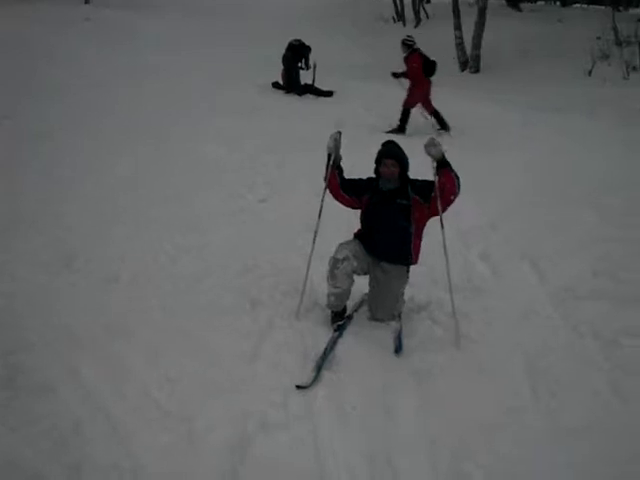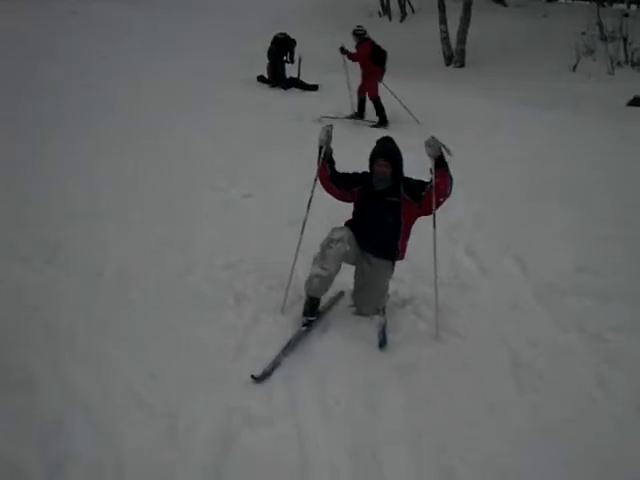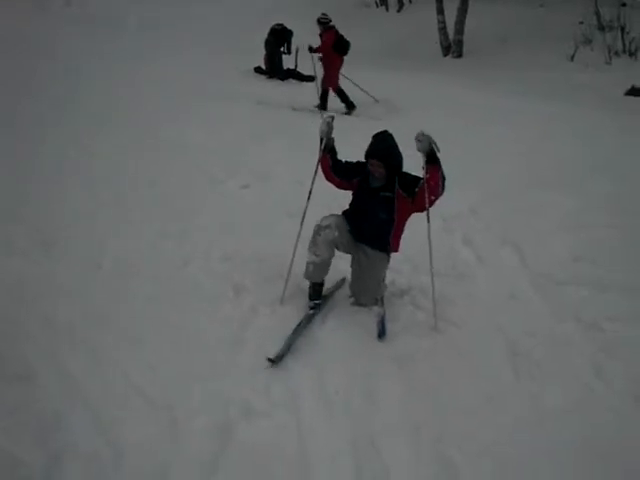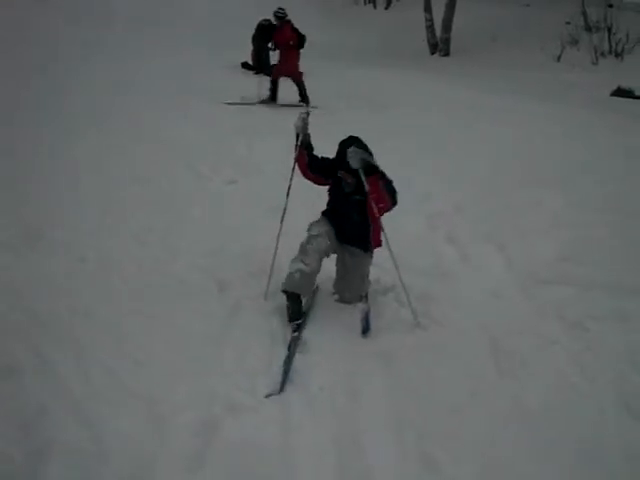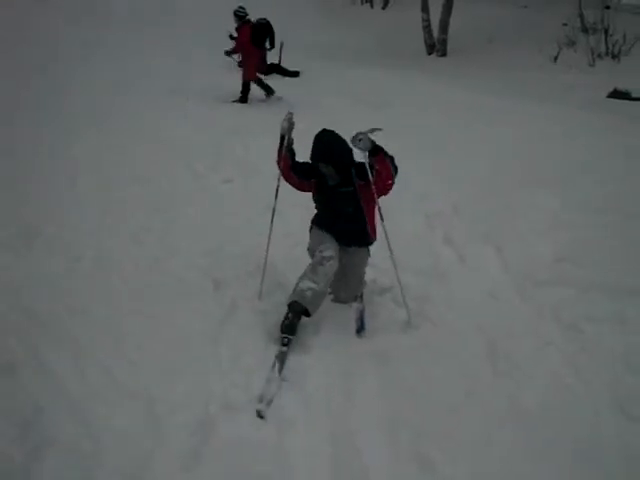
dt=0.4s
person 1, frame 1
left shoulder: (417, 192)
right shoulder: (369, 188)
left elbow: (449, 193)
right elbow: (340, 190)
left wrist: (440, 162)
right wrist: (334, 162)
left hip: (394, 264)
right hip: (365, 251)
left knee: (382, 317)
right knee: (343, 257)
left ankle: (392, 301)
right ankle: (337, 308)
person 1, frame 2
left shoulder: (408, 191)
right shoulder: (361, 183)
left elbow: (439, 193)
right elbow: (332, 183)
left wrist: (438, 162)
right wrist: (326, 155)
left hip: (381, 259)
right hip: (354, 244)
left knee: (367, 311)
right knee: (337, 241)
left ankle: (374, 296)
right ankle: (313, 297)
person 1, frame 3
left shoulder: (404, 186)
right shoulder: (360, 173)
left elbow: (432, 191)
right elbow: (334, 172)
left wrist: (430, 157)
right wrist: (327, 143)
left hip: (376, 248)
right hip: (349, 231)
left knee: (365, 300)
right knee: (327, 228)
left ankle: (370, 287)
right ankle: (316, 282)
person 1, frame 4
left shoulder: (373, 184)
right shoulder: (334, 171)
left elbow: (386, 202)
right elbow: (310, 167)
left wrist: (367, 168)
right wrist: (303, 139)
left hip: (358, 245)
right hip: (331, 229)
left knee: (349, 298)
right knee: (317, 239)
left ankle: (356, 288)
right ankle: (294, 294)
person 1, frame 5
left shoulder: (361, 175)
right shoulder: (316, 174)
left elbow: (388, 178)
right elbow: (290, 171)
left wrist: (373, 150)
right wrist: (286, 140)
left hip: (355, 242)
right hip: (324, 233)
left knee: (345, 297)
right knee: (327, 259)
left ankle: (350, 288)
right ankle: (297, 308)
